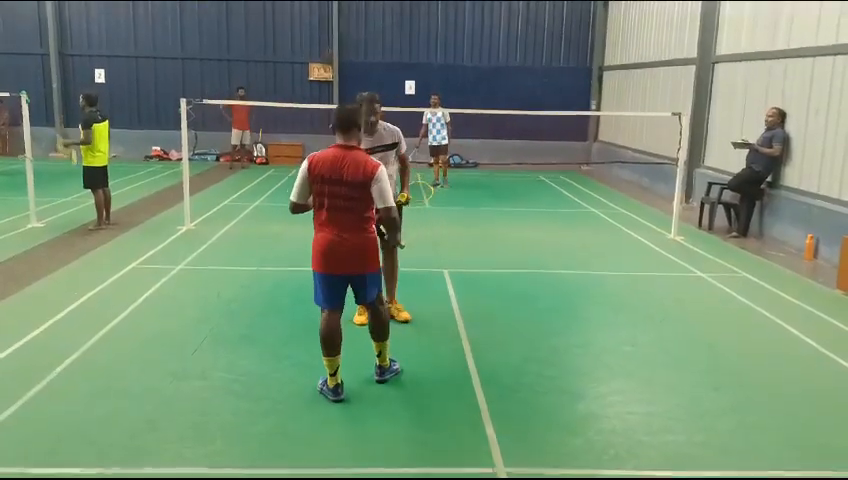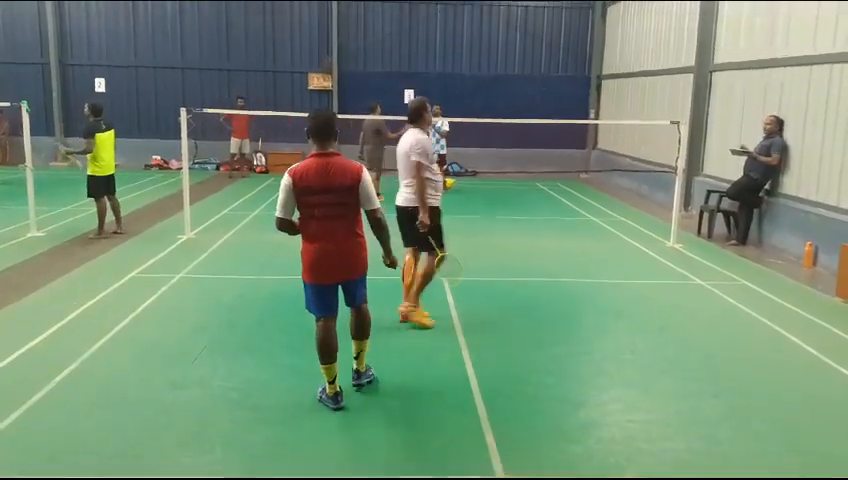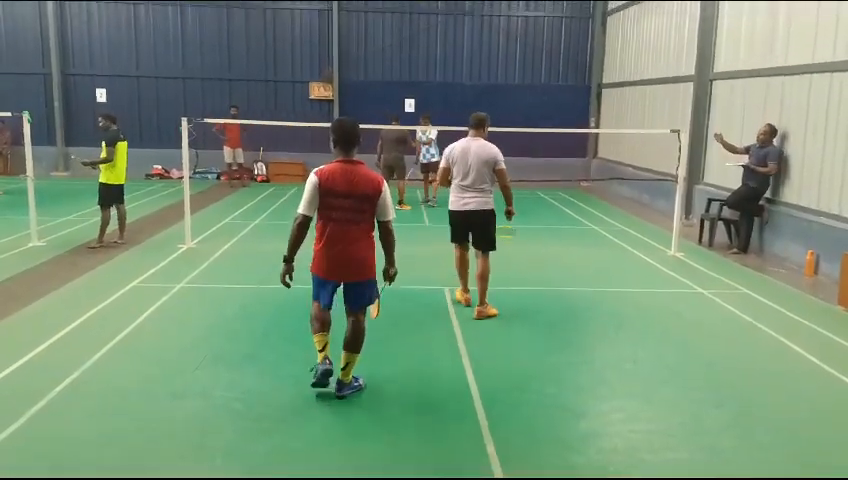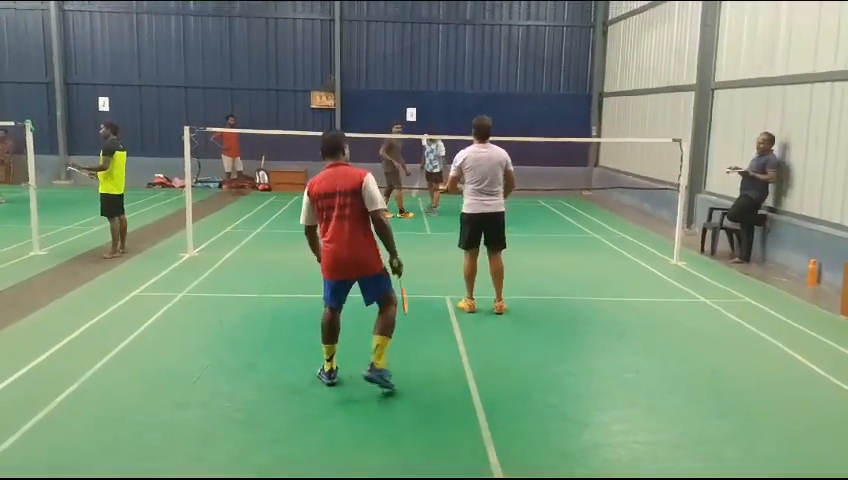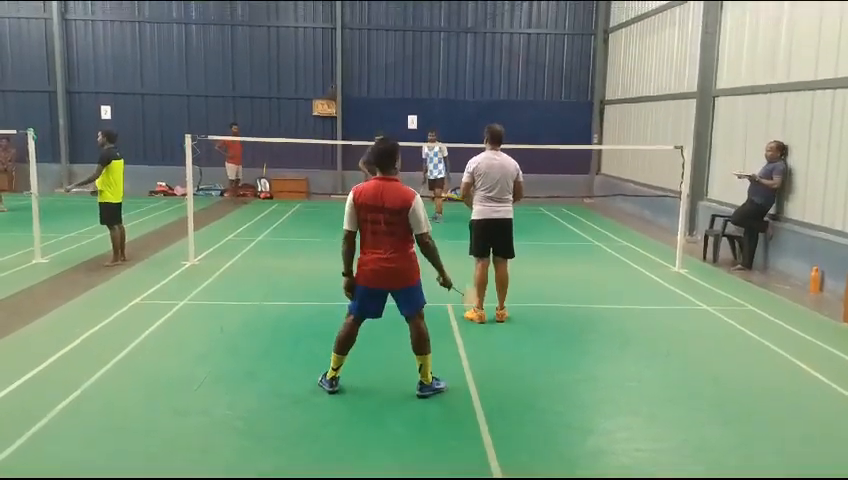
dt=0.7s
person 1, frame 1
left shoulder: (313, 161)
right shoulder: (373, 168)
left elbow: (295, 207)
right elbow: (389, 216)
right wrist: (394, 237)
left hip: (327, 250)
right hip: (363, 251)
left knee: (330, 313)
right knee: (375, 305)
left ankle: (333, 382)
right ankle: (384, 365)
person 1, frame 2
left shoulder: (294, 174)
right shoulder: (356, 171)
left elbow: (282, 223)
right elbow: (376, 217)
right wrist: (388, 251)
left hip: (317, 259)
right hip: (353, 256)
left knee: (325, 320)
right knee: (360, 308)
left ankle: (332, 389)
right ankle: (360, 369)
person 1, frame 3
left shoulder: (319, 176)
right shoulder: (376, 181)
left elbow: (302, 222)
right elbow: (386, 228)
left wrist: (289, 260)
right wrist: (390, 263)
left hip: (326, 260)
right hip: (361, 263)
left knee: (320, 307)
right knee: (356, 317)
left ankle: (323, 359)
right ankle: (345, 379)
person 1, frame 4
left shoulder: (313, 186)
right shoulder: (362, 177)
left elbow: (310, 230)
right elbow: (379, 220)
left wrist: (322, 258)
right wrist: (393, 255)
left hip: (333, 259)
right hip: (365, 258)
left knee: (332, 310)
right knee: (388, 304)
left ankle: (329, 368)
right ankle: (377, 365)
person 1, frame 5
left shoulder: (357, 193)
right shoulder: (410, 196)
left elbow: (348, 239)
right elbow: (424, 241)
left wrist: (348, 274)
right wrist: (441, 272)
left hip: (368, 271)
right hip: (404, 272)
left knee: (352, 321)
right knee: (417, 321)
left ankle: (331, 377)
right ankle: (426, 381)
person 2, frame 1
left shoulder: (393, 133)
left elbow: (403, 162)
left wrist: (404, 190)
left knee: (390, 252)
left ankle: (392, 302)
right ankle: (364, 304)
person 2, frame 2
left shoulder: (406, 137)
right shoulder: (422, 140)
right elbow: (418, 178)
left wrist: (439, 181)
right wrist: (424, 212)
left hip: (403, 204)
right hip: (423, 207)
left knee: (412, 254)
right knee: (435, 256)
left ankle: (409, 304)
right ankle: (411, 303)
person 2, frame 3
left shoulder: (452, 148)
right shoulder: (492, 150)
left elbow: (441, 180)
right elbow: (504, 183)
right wrist: (510, 206)
left hip: (456, 207)
right hip: (483, 209)
left knee: (461, 249)
right knee: (483, 255)
left ankle: (464, 292)
right ankle: (482, 306)
person 2, frame 4
left shoulder: (463, 155)
right shoulder: (502, 154)
left elbow: (451, 186)
right elbow: (511, 184)
left hip: (471, 211)
right hip: (496, 211)
left knee: (470, 255)
right knee: (495, 255)
left ankle: (469, 300)
right ankle: (499, 301)
person 2, frame 5
left shoulder: (475, 162)
right shoulder: (512, 163)
left elbow: (464, 194)
right elbow: (519, 195)
left wrist: (473, 205)
left hip: (481, 217)
right hip: (505, 218)
left knee: (481, 263)
right knee: (501, 264)
left ankle: (479, 310)
right ankle: (501, 310)
person 3, frame 1
left shoulder: (87, 118)
right shoulder: (103, 116)
left elbow: (87, 140)
left wrist: (71, 142)
left hip: (92, 161)
right hip: (103, 158)
left knee: (97, 190)
right knee: (105, 188)
left ankle: (100, 222)
right ankle: (107, 218)
person 3, frame 2
left shoulder: (90, 128)
right shoulder: (109, 125)
left elbow: (89, 149)
left wrist: (72, 151)
left hip: (97, 170)
right hip: (109, 168)
left knee: (99, 199)
right knee: (111, 196)
left ankle: (101, 231)
right ankle: (119, 226)
person 3, frame 3
left shoulder: (110, 136)
right shoulder: (121, 135)
left elbow: (109, 158)
left wrist: (91, 162)
right wrist: (99, 164)
left hip: (109, 178)
right hip: (119, 177)
left knee: (105, 208)
right knee: (120, 205)
left ankle: (100, 239)
right ankle: (121, 236)
person 3, frame 4
left shoulder: (108, 145)
right shoulder: (120, 145)
left elbow: (104, 166)
left wrist: (82, 167)
right wrist: (98, 173)
left hip: (109, 188)
right hip: (118, 187)
left knee: (112, 218)
right knee: (120, 216)
left ankle: (114, 250)
right ankle: (122, 246)
person 3, frame 5
left shoulder: (106, 154)
right shoulder: (117, 154)
left elbow: (95, 176)
left wrist: (74, 186)
right wrist: (99, 188)
left hip: (108, 197)
right hip: (116, 195)
left knee: (112, 226)
right knee: (118, 225)
left ankle: (116, 258)
right ankle: (122, 255)
person 4, frame 1
left shoulder: (779, 133)
right shoulder: (768, 131)
left elbow: (776, 152)
left wrist: (757, 148)
right wrist: (750, 146)
left hip: (759, 170)
right hip: (754, 168)
left knee: (733, 184)
right knee: (747, 200)
left ankle: (758, 193)
right ankle: (741, 230)
person 4, frame 2
left shoulder: (777, 142)
right shoulder: (766, 139)
left elbow: (774, 161)
left wrist: (756, 156)
right wrist: (748, 152)
left hip: (757, 177)
right hip: (751, 176)
left knee: (731, 192)
right knee: (745, 207)
left ankle: (757, 201)
right ankle: (740, 239)
person 4, frame 3
left shoulder: (773, 151)
right shoulder: (755, 147)
left elbow: (772, 170)
right elbow: (735, 150)
left wrist: (753, 167)
right wrist: (722, 141)
left hip: (756, 186)
right hip: (749, 185)
left knee: (731, 201)
right knee: (746, 216)
left ankle: (759, 210)
right ankle: (741, 247)
person 4, frame 4
left shoulder: (771, 159)
right shoulder: (757, 157)
left elbow: (772, 178)
left wrist: (752, 174)
right wrist: (739, 170)
left hip: (754, 195)
right hip: (747, 194)
left knee: (732, 215)
right knee: (746, 225)
left ankle: (762, 219)
right ankle: (744, 256)
person 4, frame 5
left shoulder: (779, 166)
right shoulder: (770, 164)
left elbow: (776, 184)
left wrist: (757, 179)
right wrist: (750, 177)
left hip: (760, 202)
right hip: (755, 200)
left knee: (736, 218)
right knee: (750, 232)
left ankle: (764, 226)
right ankle: (746, 263)
